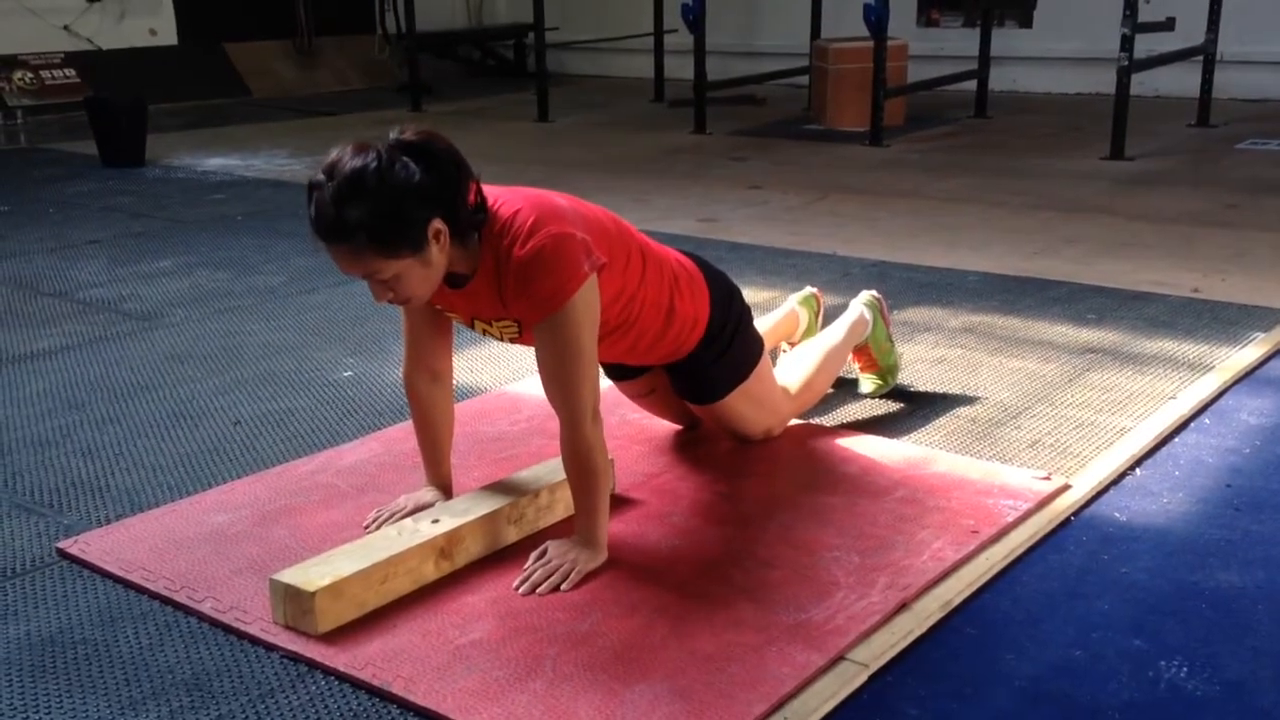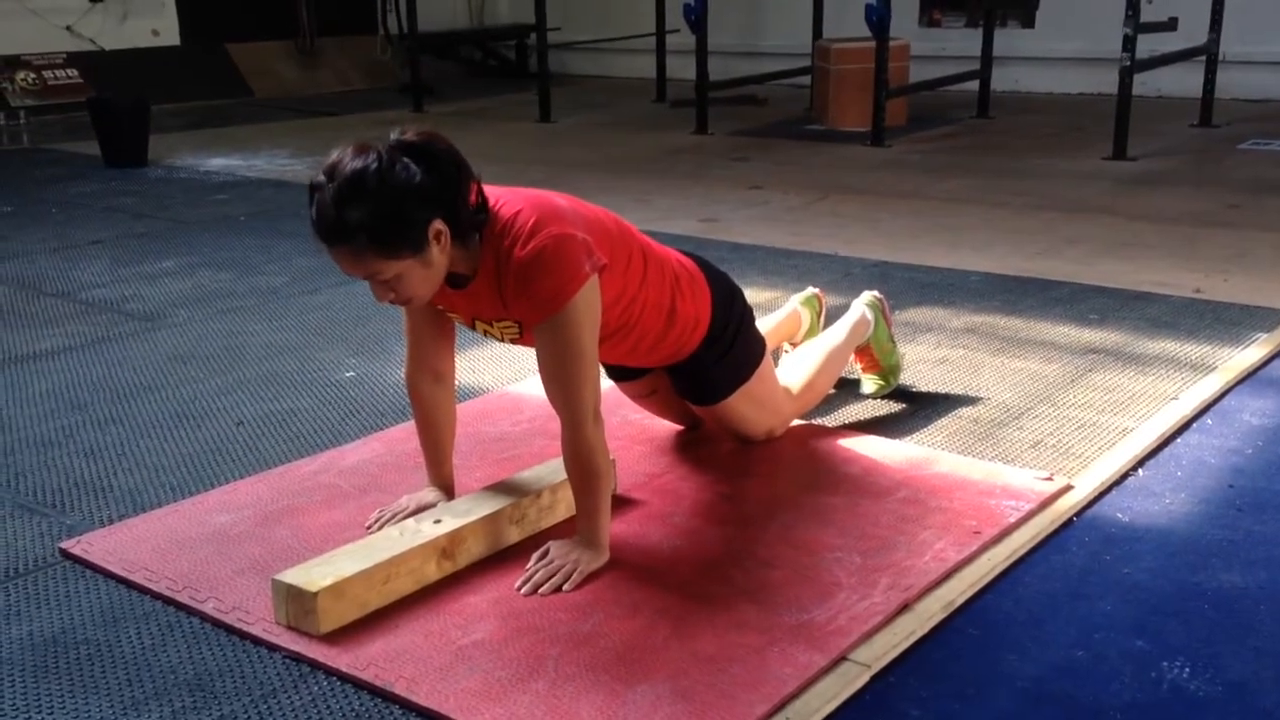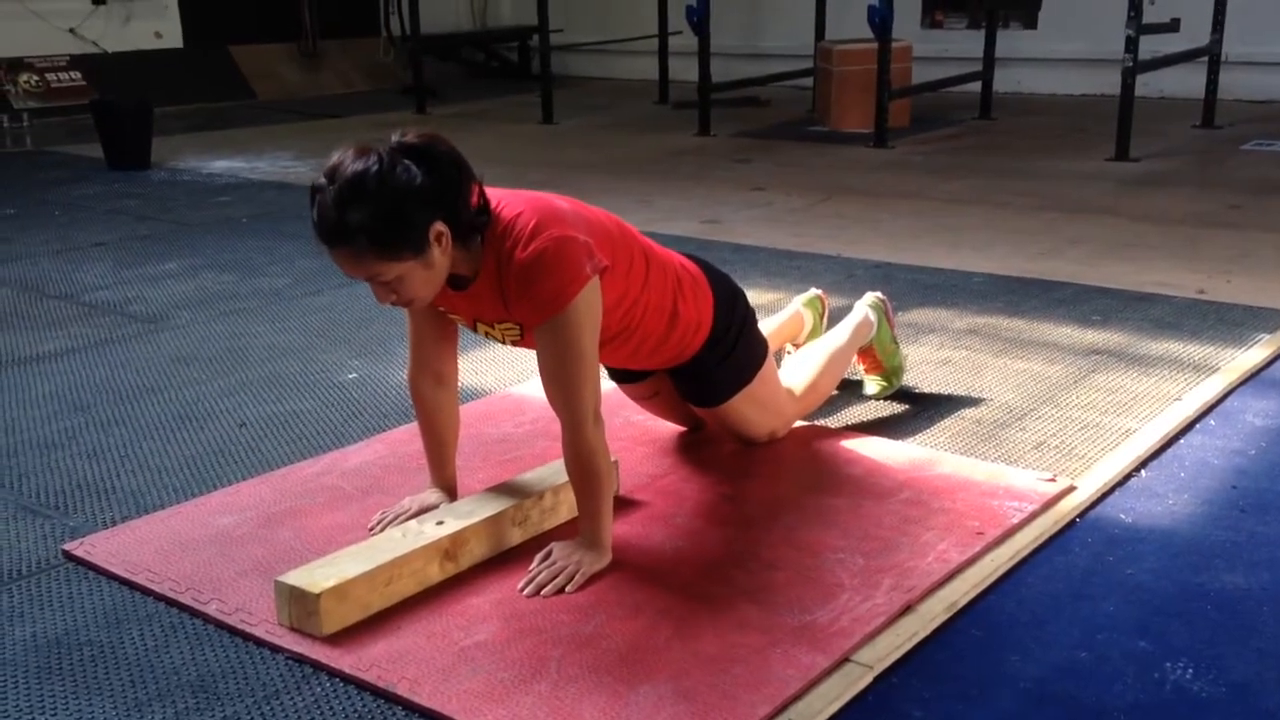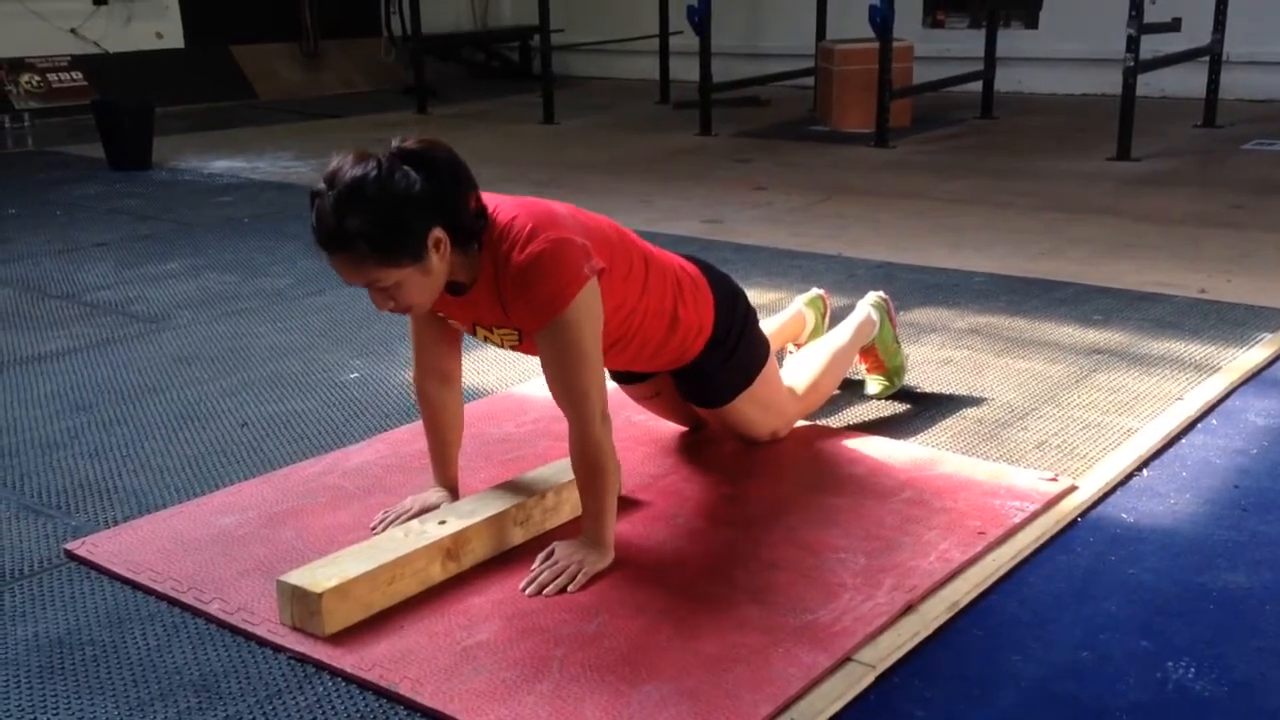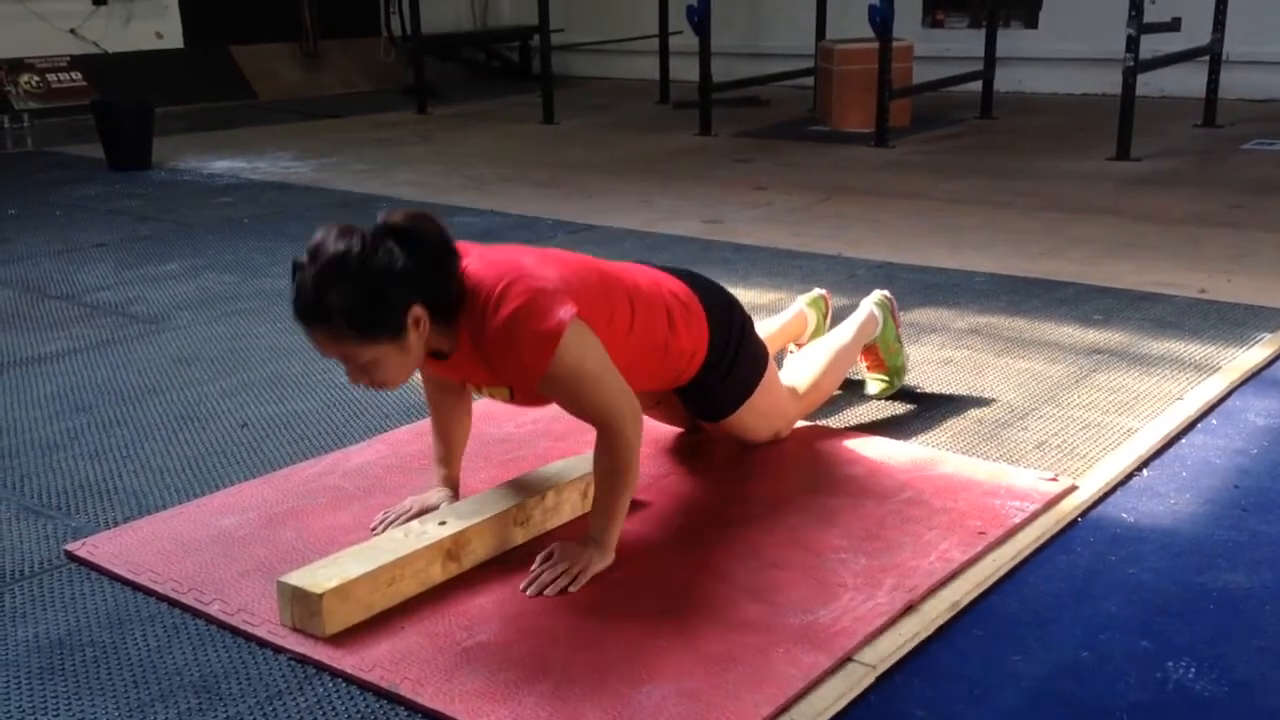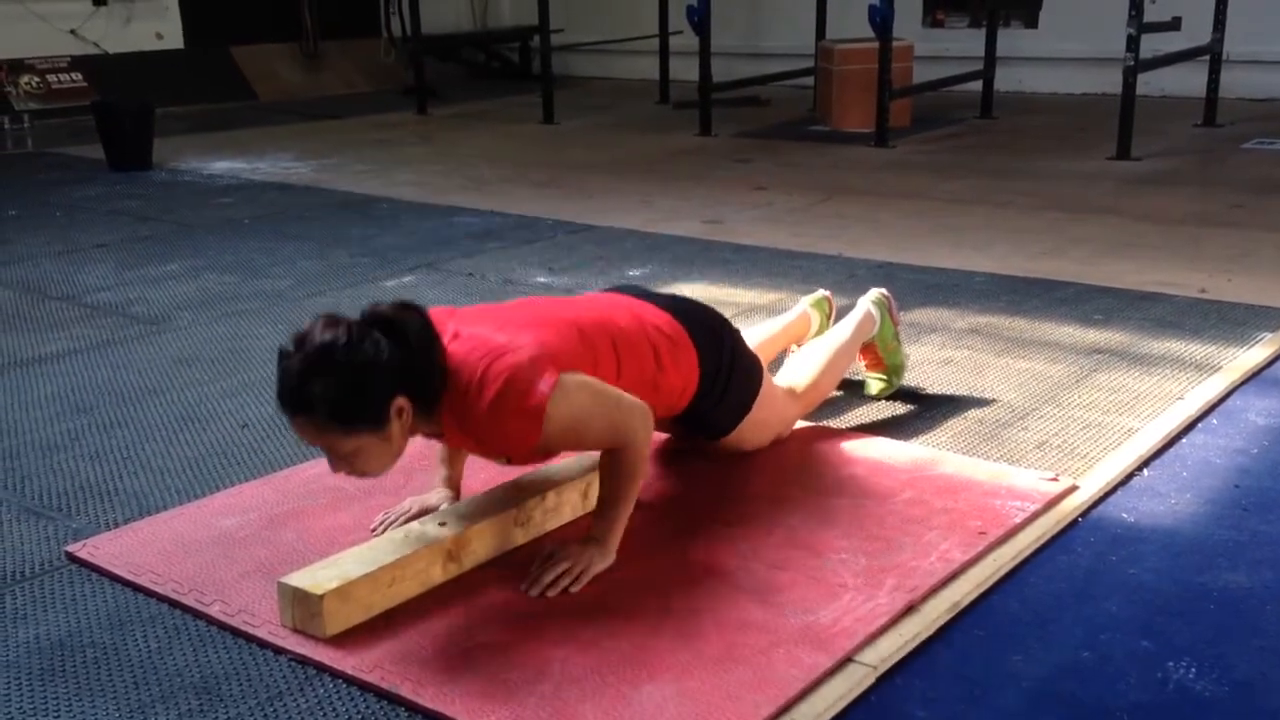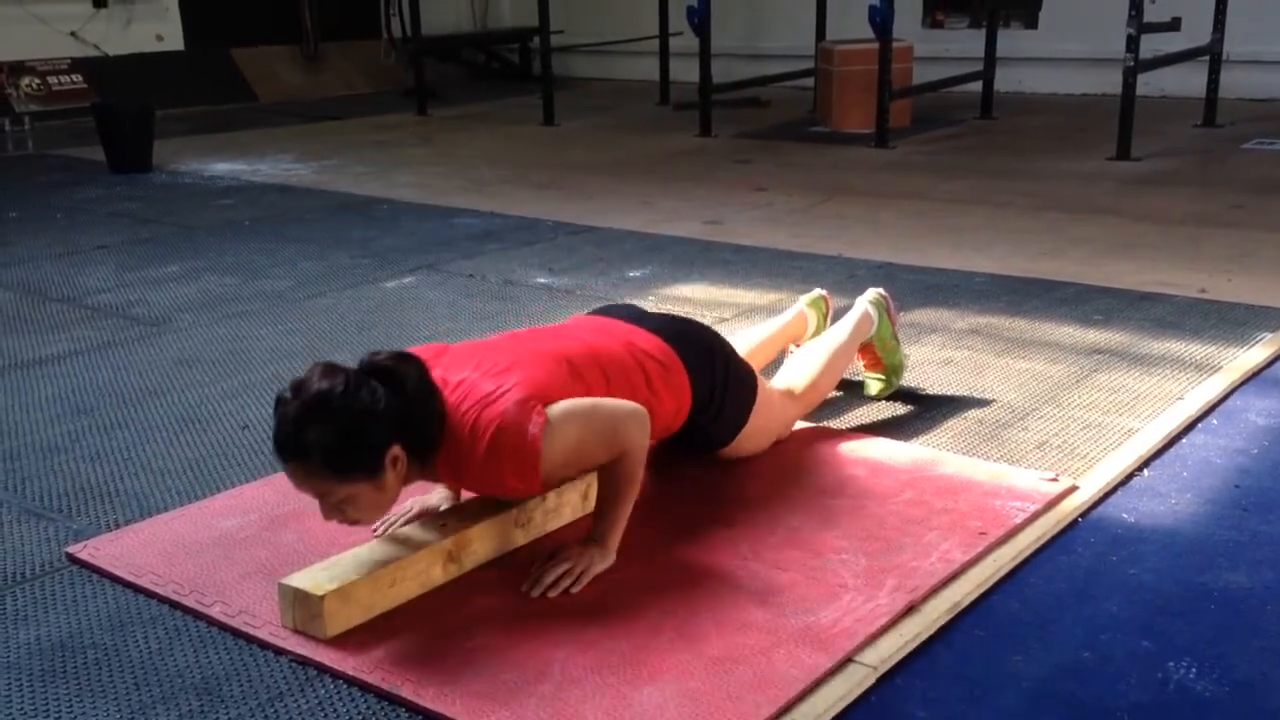
dt=0.2s
person 1, frame 1
left shoulder: (540, 253)
right shoulder: (425, 244)
left elbow: (579, 417)
right elbow: (425, 375)
left wrist: (589, 541)
right wrist: (437, 486)
left hip: (690, 314)
right hip: (625, 329)
left knee: (768, 418)
right knee: (693, 417)
left ankle: (860, 320)
right ankle: (796, 313)
person 1, frame 2
left shoulder: (541, 254)
right shoulder: (428, 245)
left elbow: (580, 417)
right elbow: (427, 375)
left wrist: (591, 542)
right wrist: (439, 486)
left hip: (693, 314)
right hip: (628, 329)
left knee: (770, 419)
right knee: (695, 418)
left ankle: (863, 320)
right ankle: (799, 314)
person 1, frame 3
left shoulder: (542, 256)
right shoulder: (430, 247)
left elbow: (581, 419)
right elbow: (430, 377)
left wrist: (594, 542)
right wrist: (442, 487)
left hip: (696, 316)
right hip: (629, 332)
left knee: (773, 420)
right knee: (698, 419)
left ankle: (865, 321)
right ankle: (801, 314)
person 1, frame 4
left shoulder: (541, 264)
right shoulder: (433, 254)
left elbow: (586, 419)
right elbow: (434, 375)
left wrist: (596, 542)
right wrist: (443, 484)
left hip: (699, 319)
right hip: (633, 330)
left knee: (773, 420)
right knee: (701, 418)
left ankle: (866, 321)
right ankle: (802, 314)
person 1, frame 5
left shoulder: (521, 322)
right shoulder: (424, 296)
left elbow: (620, 423)
right elbow: (449, 382)
left wrist: (600, 540)
right wrist: (445, 484)
left hip: (695, 330)
right hip: (634, 307)
left knee: (775, 418)
right knee: (700, 424)
left ankle: (868, 320)
right ankle: (805, 314)
person 1, frame 6
left shoulder: (506, 398)
right shoulder: (406, 359)
left elbow: (635, 424)
left wrist: (601, 543)
right wrist: (446, 484)
left hip: (686, 355)
right hip: (618, 319)
left knee: (781, 408)
left ankle: (865, 319)
right ankle: (807, 314)
person 1, frame 7
left shoulder: (499, 442)
right shoulder: (400, 392)
left elbow: (632, 424)
left wrist: (602, 545)
right wrist: (444, 485)
left hip: (676, 373)
right hip: (610, 336)
left knee: (782, 404)
left ankle: (864, 319)
right ankle: (805, 313)
